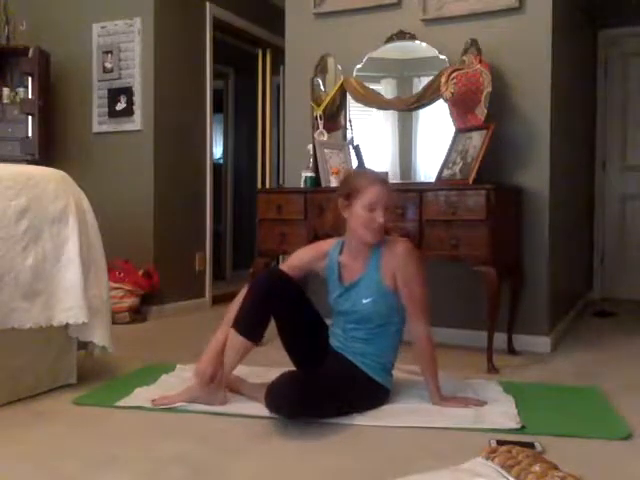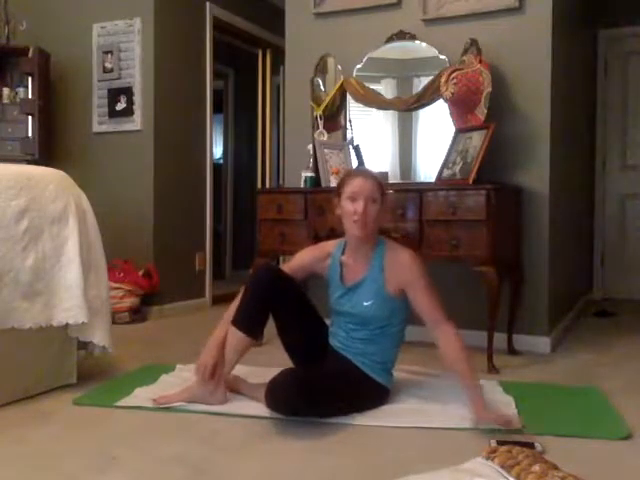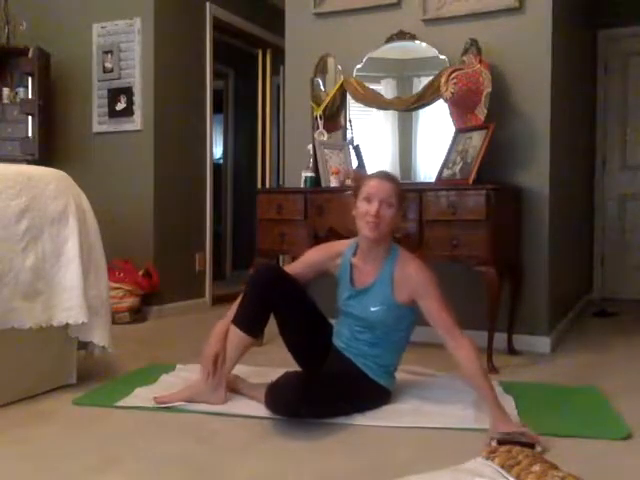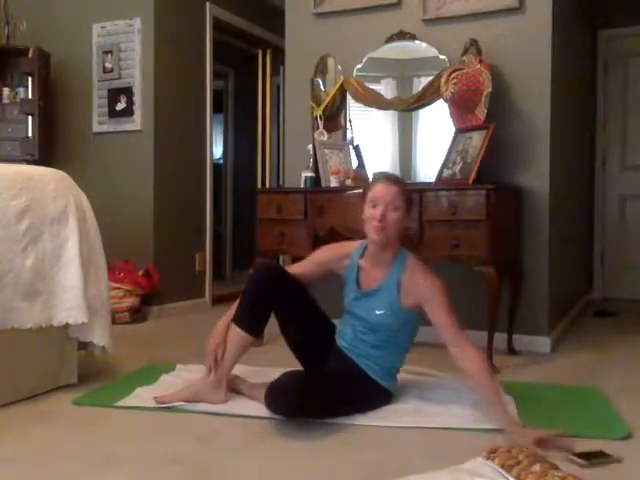
dt=0.5s
person 1, frame 1
left shoulder: (398, 254)
right shoulder: (322, 253)
left elbow: (419, 327)
right elbow: (251, 292)
left wrist: (436, 396)
right wrist: (215, 349)
left hip: (365, 379)
right hip: (327, 353)
left knee: (287, 395)
right knee: (269, 280)
left ankle: (235, 384)
right ankle: (215, 382)
person 1, frame 2
left shoulder: (400, 261)
right shoulder: (324, 255)
left elbow: (442, 329)
right elbow: (257, 288)
left wrist: (478, 401)
right wrist: (217, 339)
left hip: (364, 380)
right hip: (326, 353)
left knee: (288, 391)
right knee: (266, 277)
left ankle: (235, 384)
right ankle: (213, 384)
person 1, frame 3
left shoulder: (410, 272)
right shoulder: (334, 254)
left elbow: (456, 340)
right elbow: (264, 287)
left wrist: (498, 414)
right wrist: (222, 328)
left hip: (365, 381)
right hip: (329, 351)
left knee: (289, 395)
right knee: (267, 275)
left ankle: (236, 385)
right ankle: (214, 382)
person 1, frame 4
left shoulder: (417, 279)
right shoulder: (342, 255)
left elbow: (462, 348)
right elbow: (273, 281)
left wrist: (509, 422)
right wrist: (225, 321)
left hip: (366, 381)
right hip: (331, 348)
left knee: (288, 394)
right knee: (267, 276)
left ankle: (236, 385)
right ankle: (215, 381)
